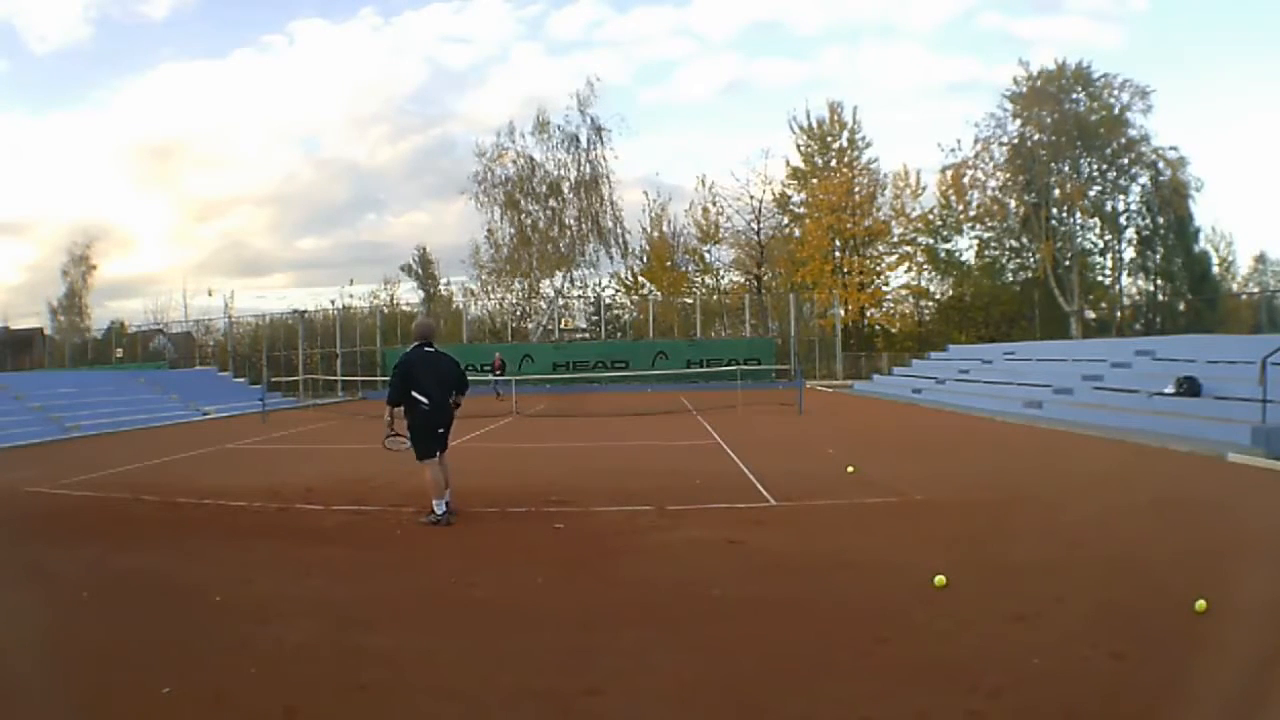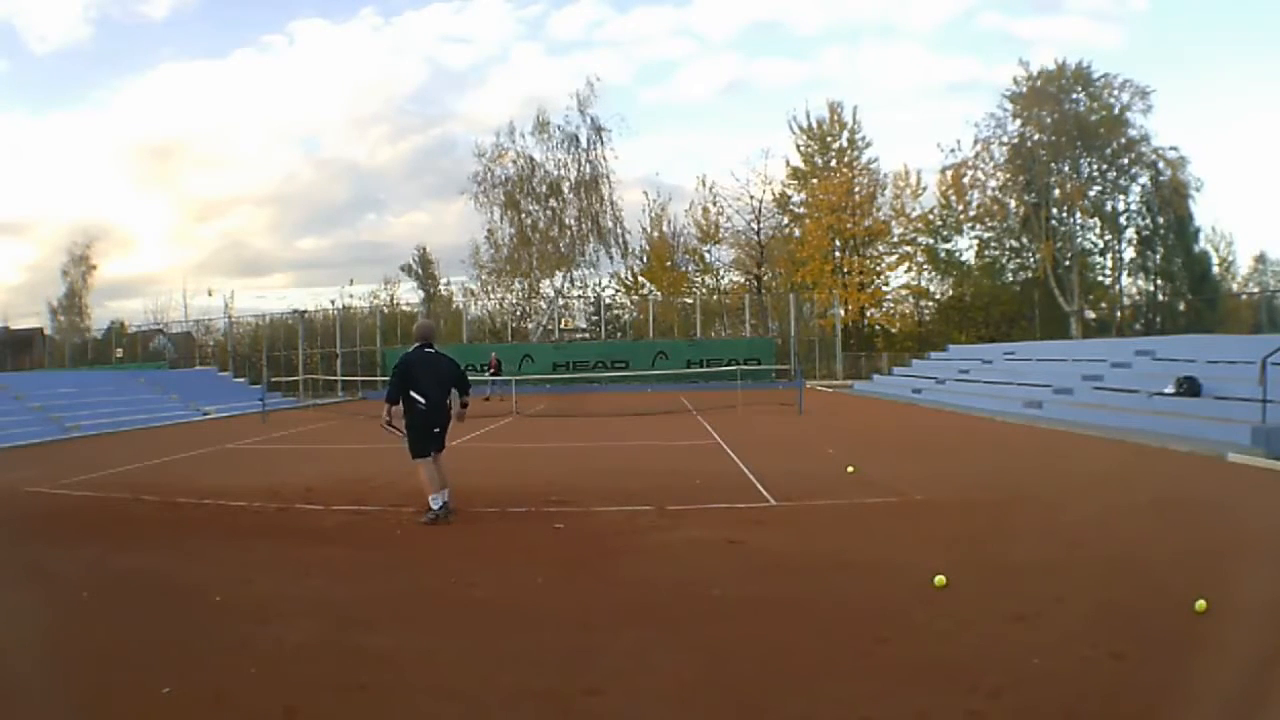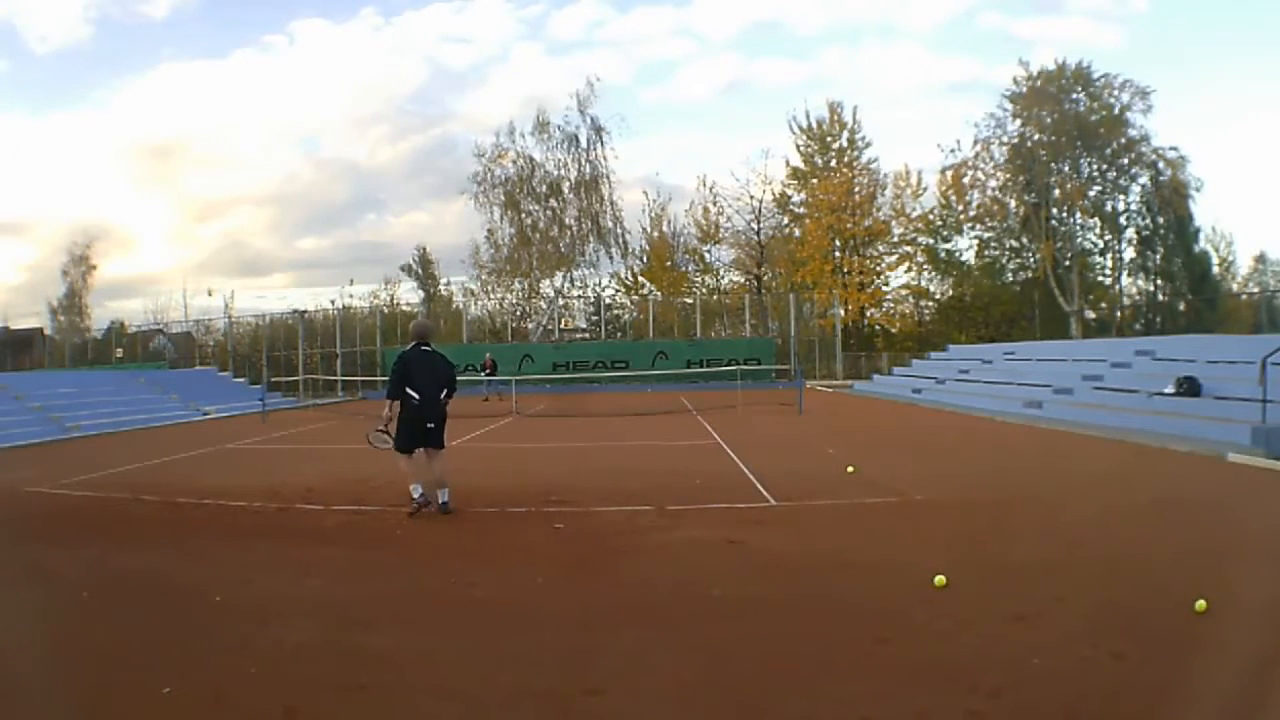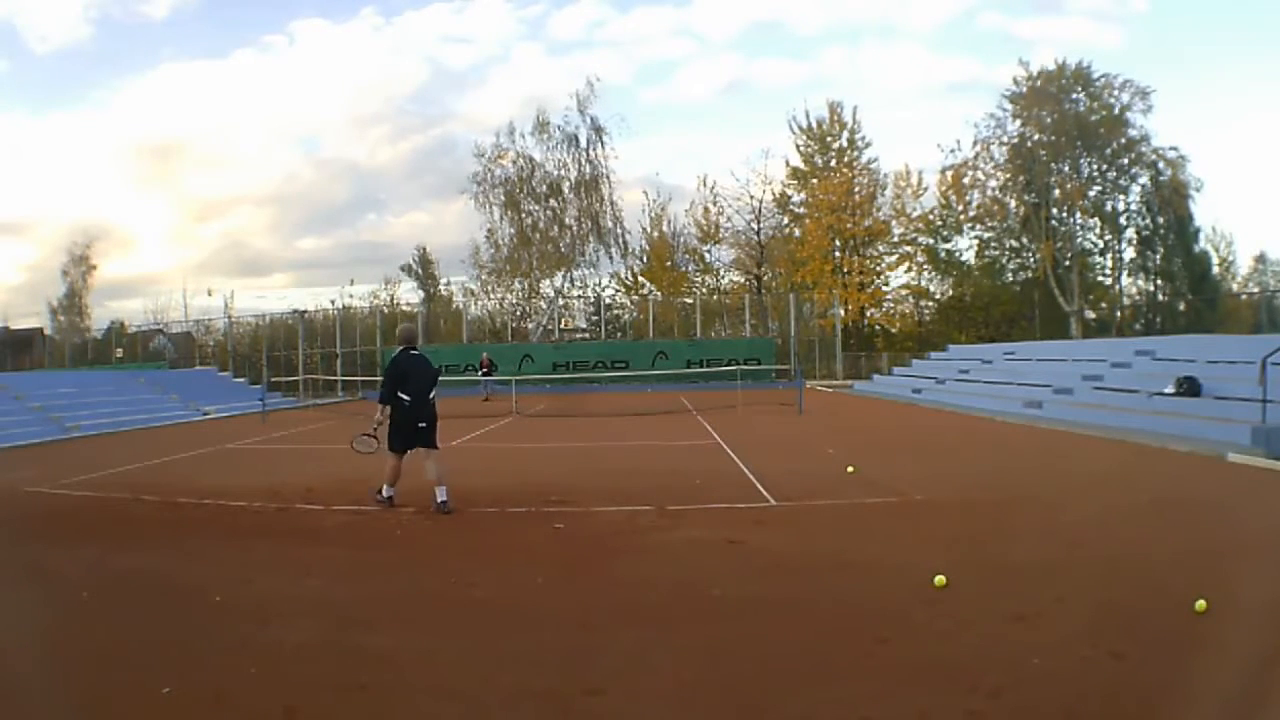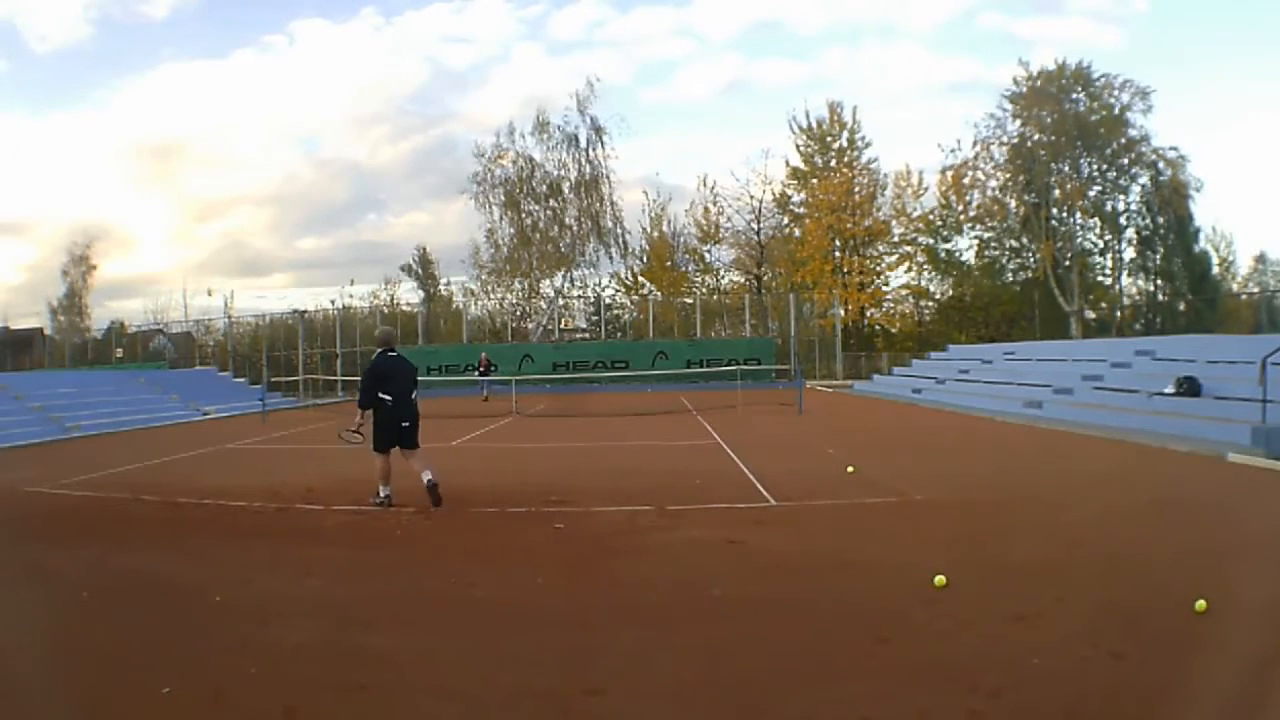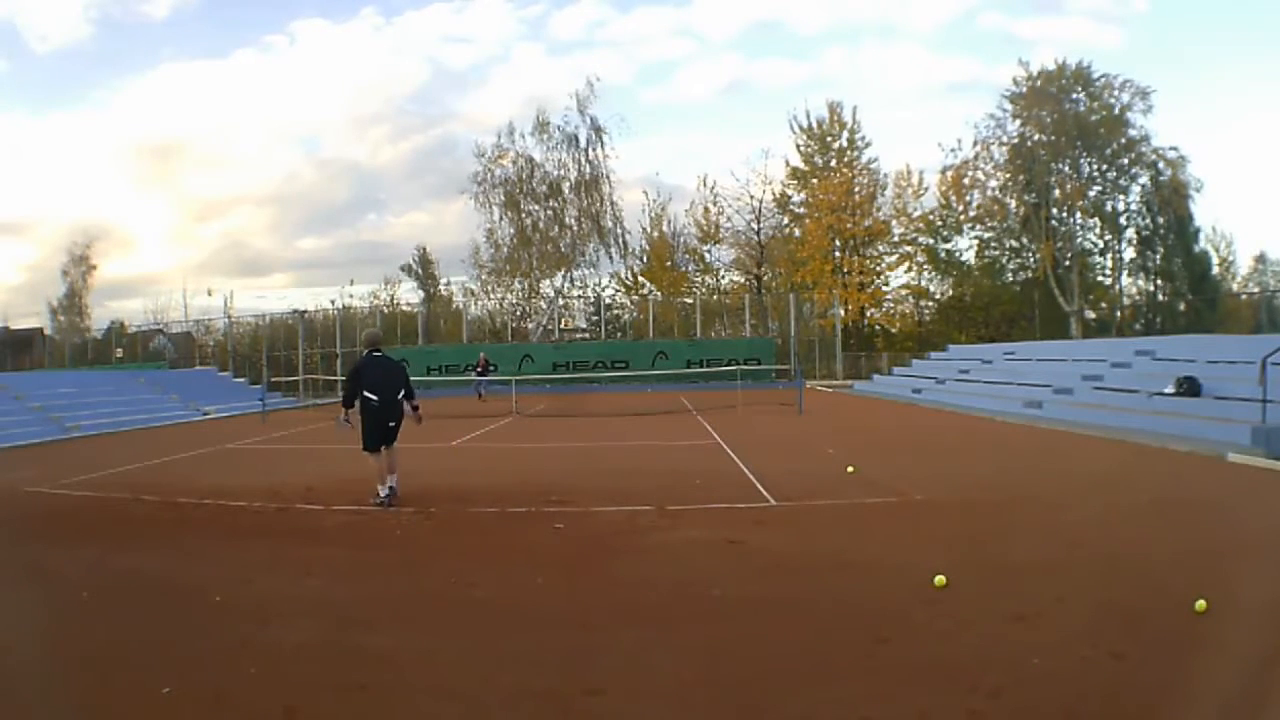
dt=0.2s
person 1, frame 1
left shoulder: (407, 359)
right shoulder: (446, 359)
left elbow: (396, 389)
right elbow: (462, 385)
left wrist: (389, 413)
right wrist: (455, 405)
left hip: (421, 417)
right hip: (443, 415)
left knee: (429, 463)
right knee: (440, 458)
left ankle: (440, 512)
right ankle: (445, 503)
person 1, frame 2
left shoulder: (407, 360)
right shoulder: (446, 361)
left elbow: (395, 387)
right elbow: (463, 385)
left wrist: (387, 411)
right wrist: (463, 407)
left hip: (418, 417)
right hip: (441, 415)
left knee: (423, 461)
right knee: (436, 458)
left ankle: (437, 508)
right ankle: (443, 502)
person 1, frame 3
left shoulder: (405, 357)
right shoulder: (441, 360)
left elbow: (394, 385)
right elbow: (451, 386)
left wrist: (388, 408)
right wrist: (442, 403)
left hip: (412, 413)
right hip: (436, 413)
left knee: (405, 454)
right knee: (435, 455)
left ankle: (419, 496)
right ankle: (443, 500)
person 1, frame 4
left shoulder: (397, 362)
right shoulder: (426, 362)
left elbow: (387, 389)
left wrist: (381, 412)
left hip: (403, 415)
right hip: (427, 414)
left knee: (395, 456)
right knee: (430, 456)
left ankle: (387, 494)
right ankle: (442, 500)
person 1, frame 5
left shoulder: (375, 365)
right shoulder: (407, 363)
left elbow: (367, 393)
left wrist: (361, 415)
left hip: (386, 415)
right hip: (409, 413)
left knee: (382, 455)
right knee: (411, 454)
left ankle: (384, 495)
right ankle: (429, 481)
person 1, frame 6
left shoulder: (360, 365)
right shoulder: (396, 365)
left elbow: (350, 391)
right elbow: (408, 388)
left wrist: (345, 411)
right wrist: (415, 409)
left hip: (373, 414)
right hip: (395, 412)
left knee: (375, 453)
right knee: (389, 448)
left ankle: (384, 495)
right ankle: (392, 486)
